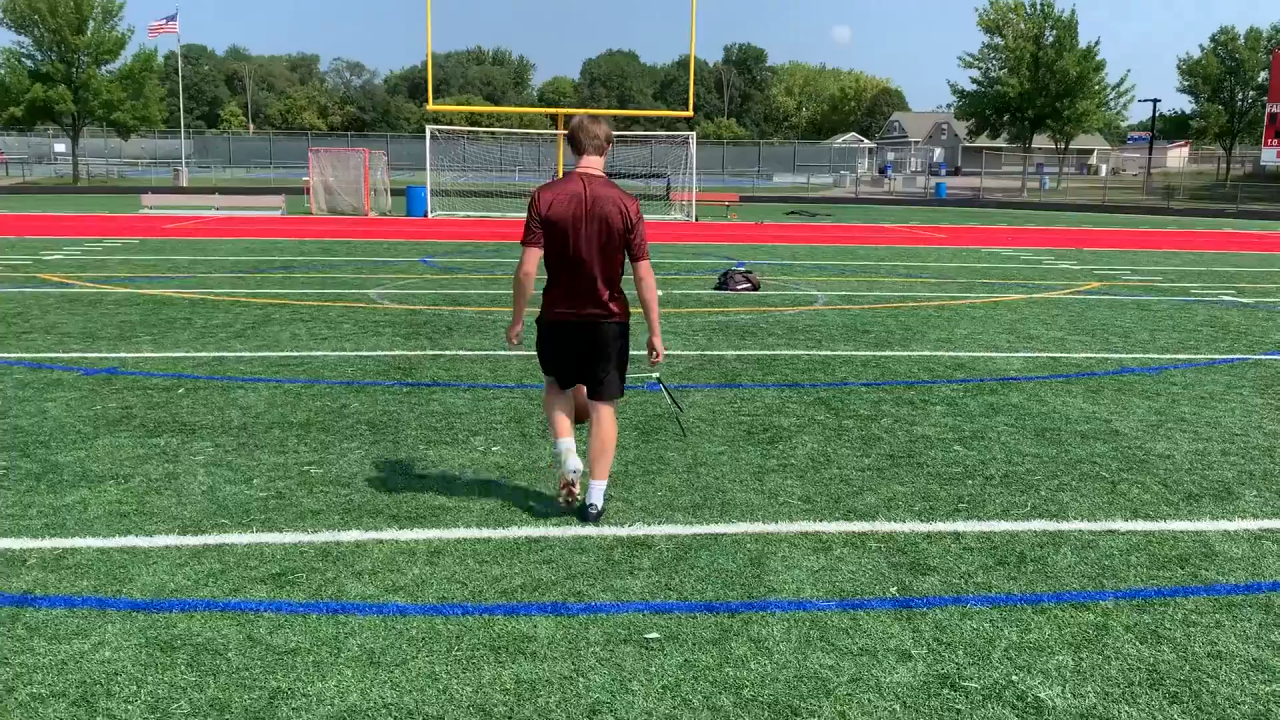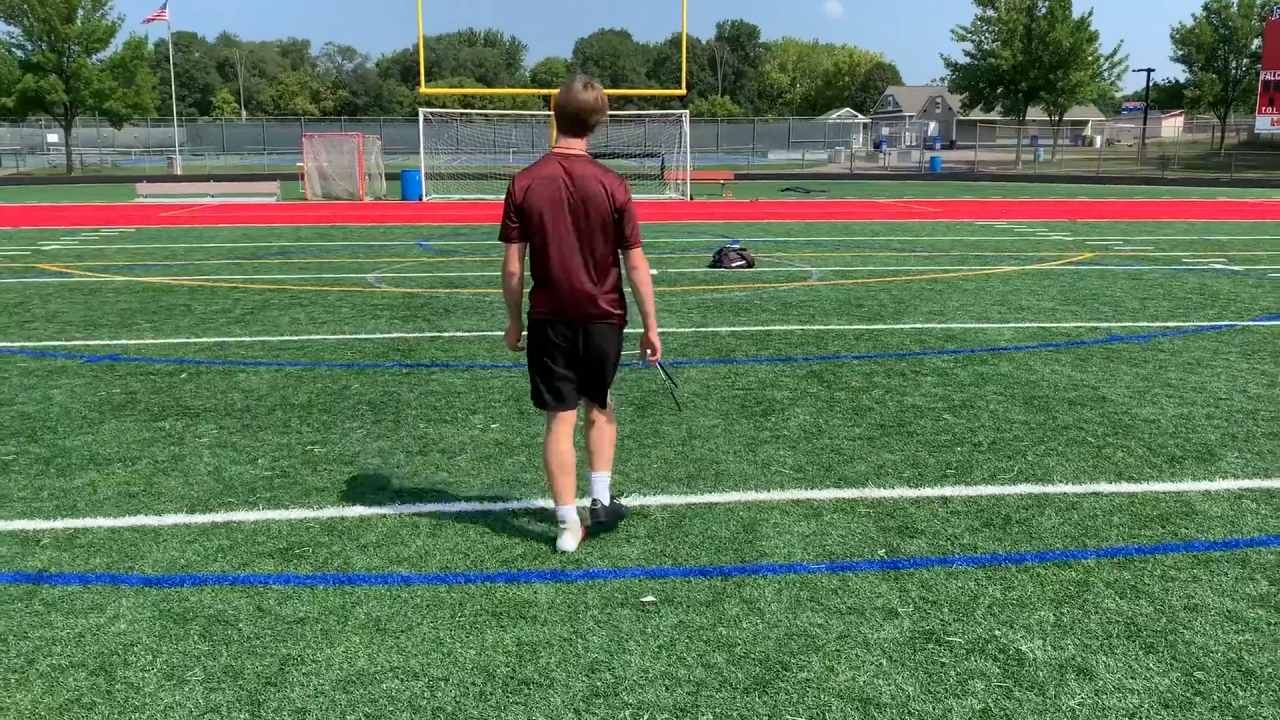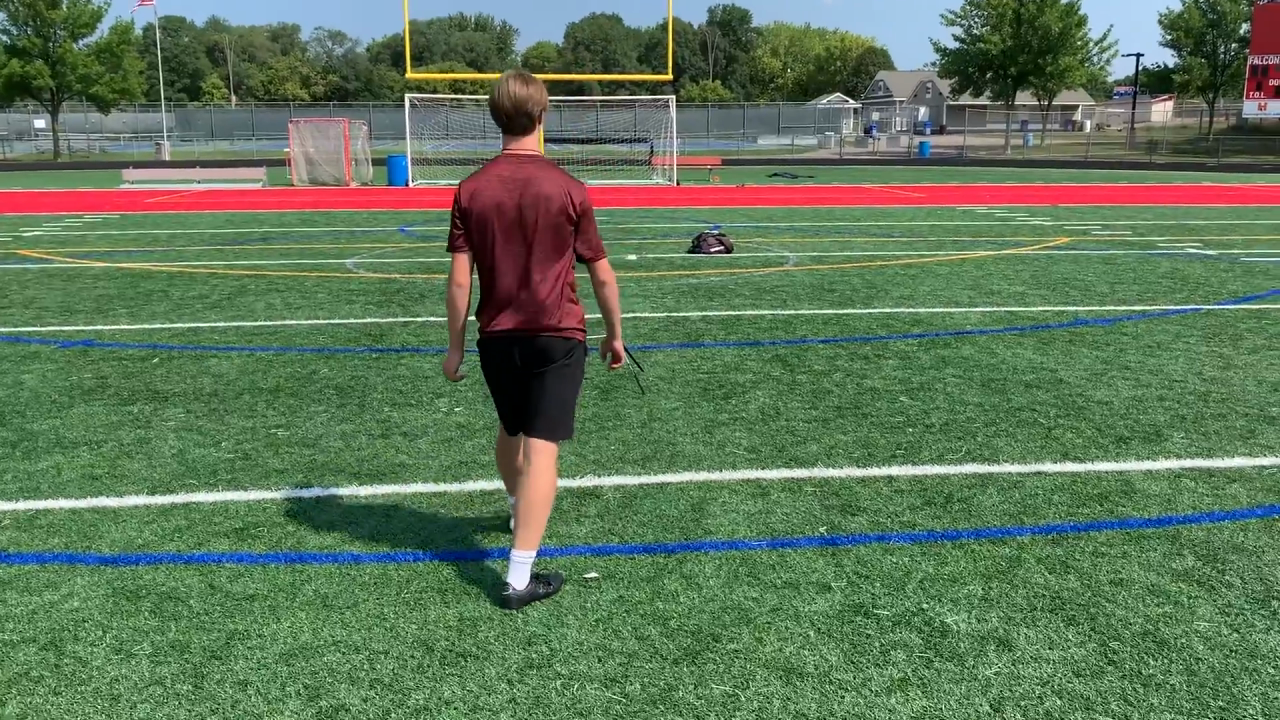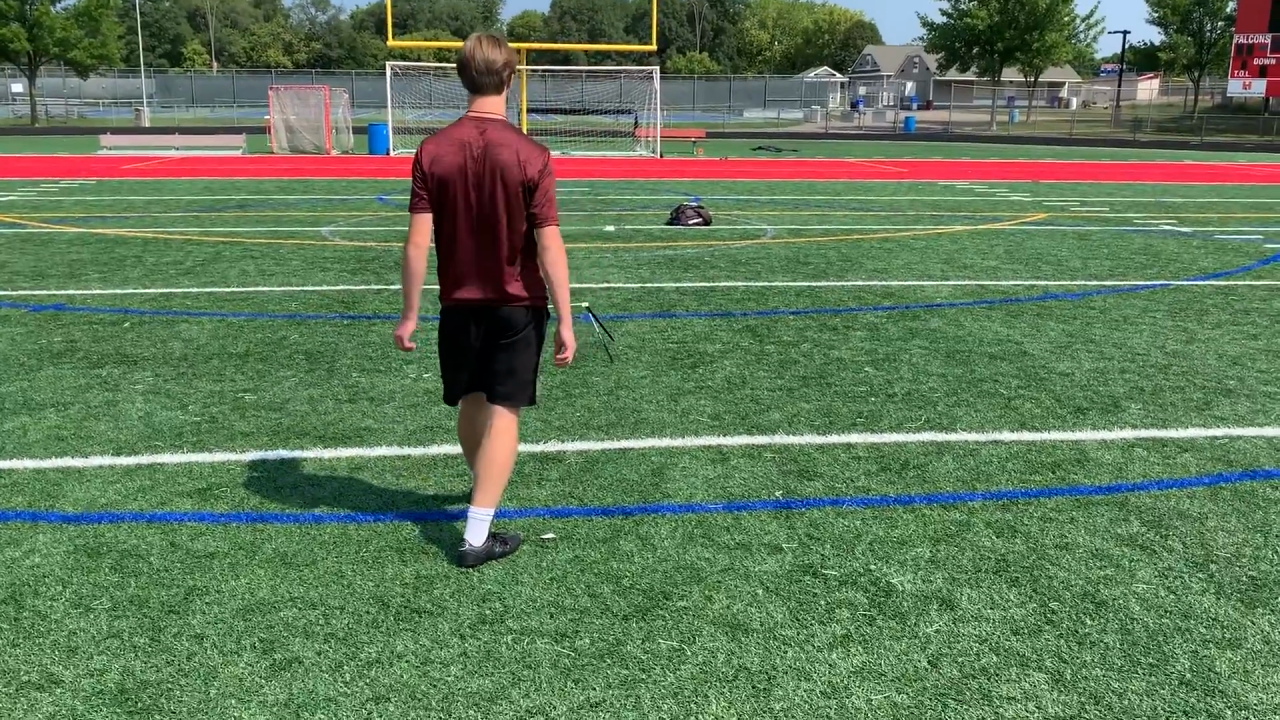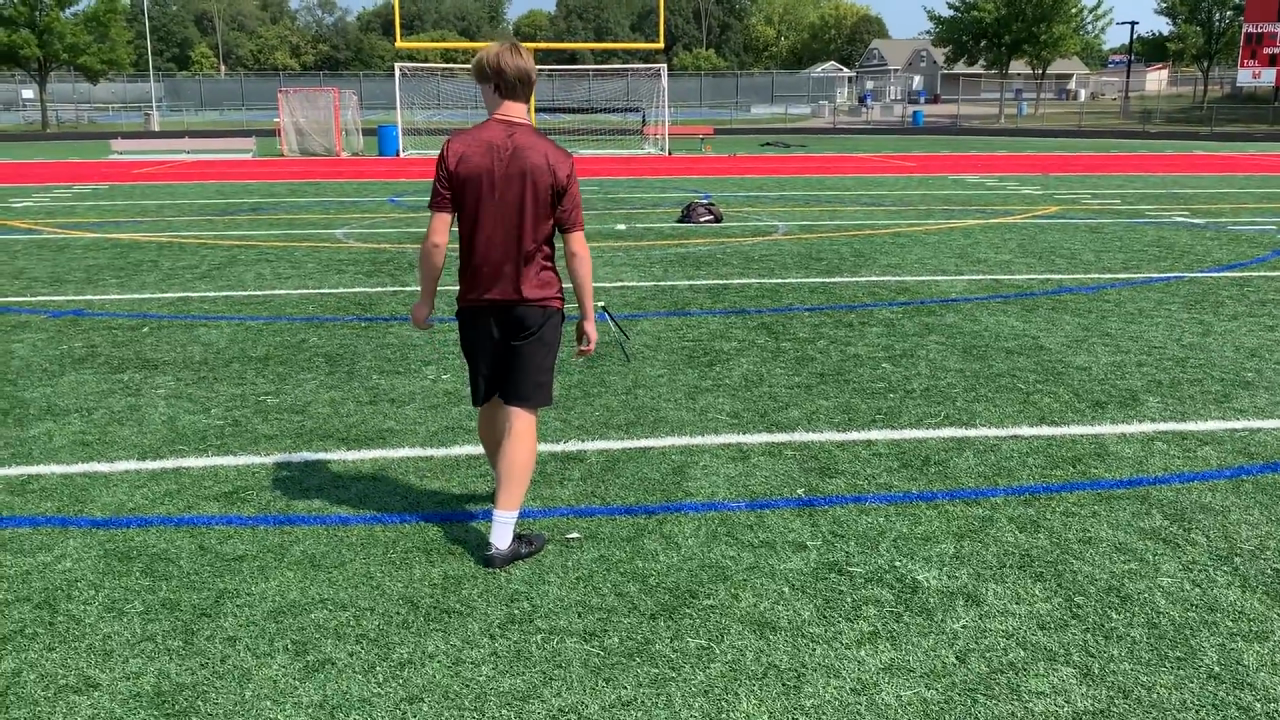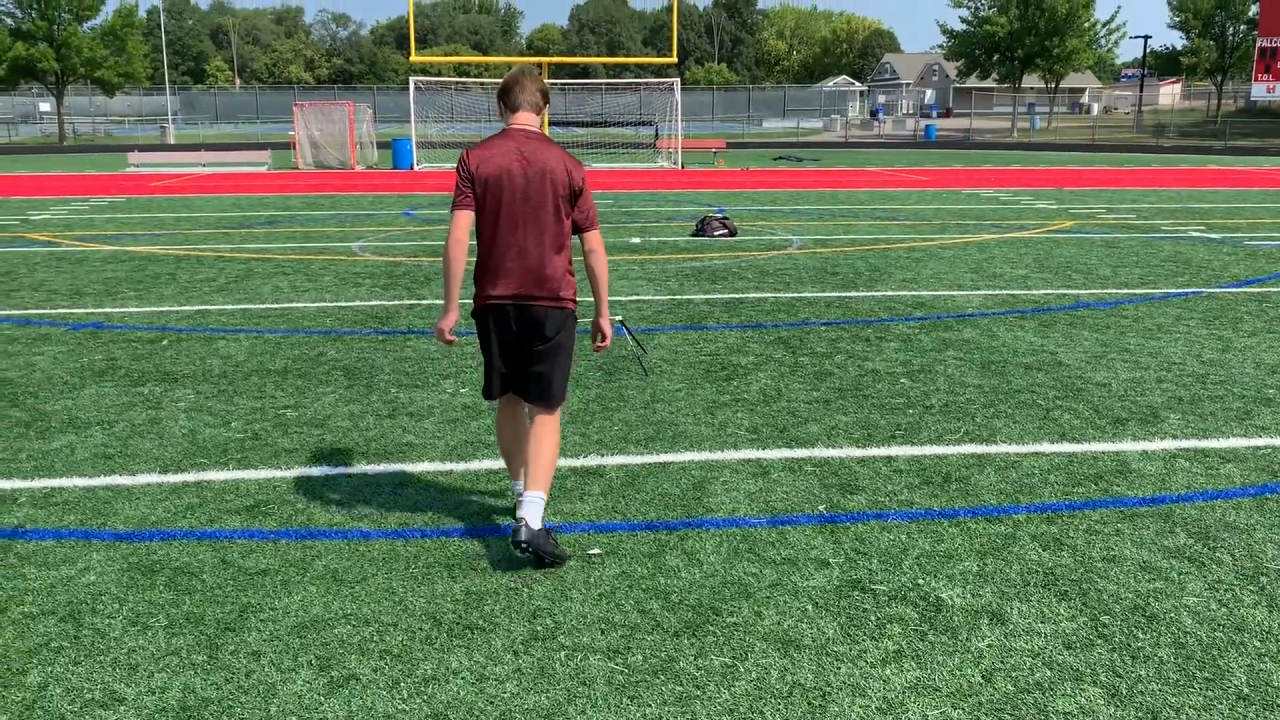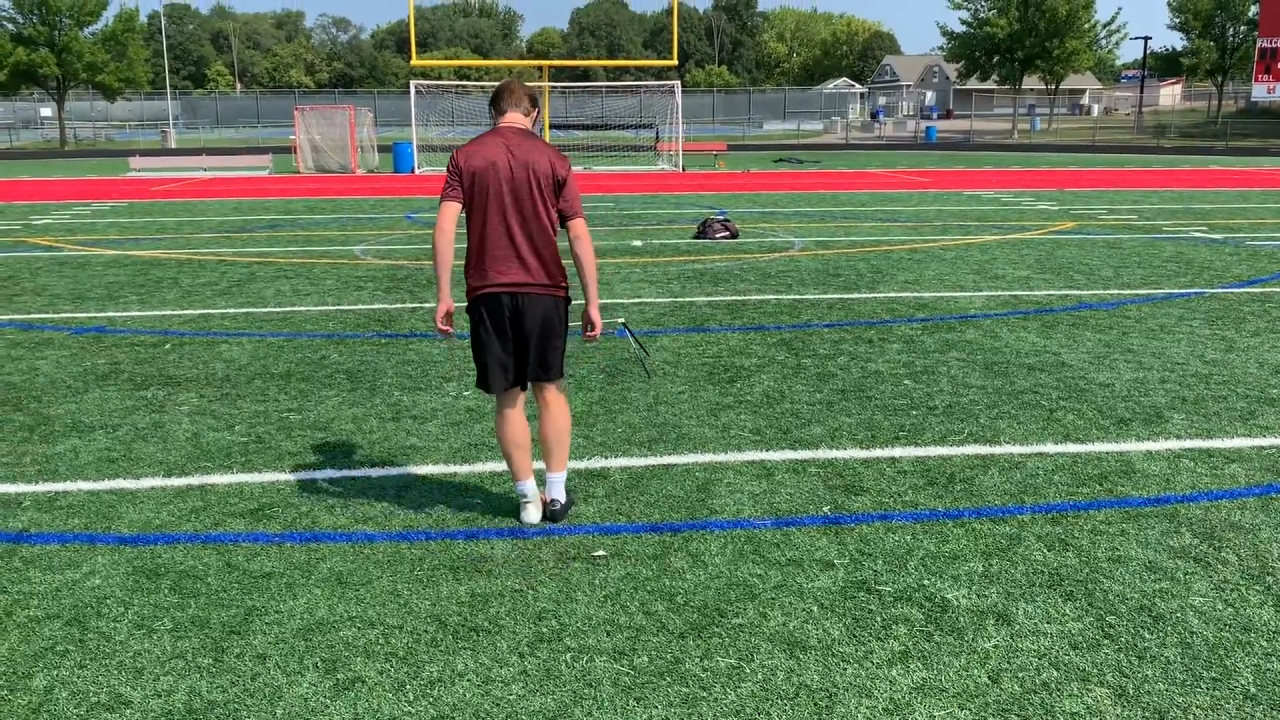
dt=0.5s
person 1, frame 1
left shoulder: (546, 197)
right shoulder: (625, 203)
left elbow: (528, 268)
right elbow: (643, 274)
left wrist: (517, 320)
right wrist: (655, 331)
left hip: (557, 318)
right hip: (609, 321)
left knee: (556, 387)
right knee: (602, 407)
left ankle: (568, 460)
right ankle: (595, 498)
person 1, frame 2
left shoulder: (524, 183)
right shoulder: (612, 185)
left elbow: (512, 266)
right elbow: (635, 263)
left wrist: (514, 322)
right wrist: (650, 325)
left hip: (547, 321)
right hip: (602, 318)
left knee: (559, 420)
right knee: (599, 407)
left ankle: (567, 525)
right ankle: (601, 496)
person 1, frame 3
left shoulder: (471, 189)
right shoulder: (568, 189)
left elbow: (459, 279)
right elbow: (602, 274)
left wrist: (455, 346)
right wrist: (615, 334)
left hip: (497, 335)
right hip: (558, 336)
left knee: (512, 429)
right knee: (542, 448)
left ankle: (520, 511)
right ankle: (518, 577)
person 1, frame 4
left shoulder: (433, 149)
right shoulder: (531, 154)
left elbow: (417, 243)
right elbow: (549, 244)
left wrist: (409, 314)
right wrist: (564, 320)
left hip: (459, 305)
right hip: (518, 306)
left knee: (471, 403)
right knee: (503, 414)
left ankle: (482, 487)
right ankle: (477, 535)
person 1, frame 5
left shoulder: (457, 149)
right shoulder: (556, 159)
left elbow: (436, 238)
right elbow: (575, 248)
left wrist: (426, 298)
right wrist: (588, 316)
left hip: (477, 304)
right hip: (536, 306)
left knee: (491, 404)
right knee: (521, 415)
left ankle: (504, 490)
right ankle: (503, 538)
person 1, frame 6
left shoulder: (476, 157)
right shoulder: (567, 164)
left elbow: (458, 238)
right elbow: (593, 246)
left wrist: (451, 306)
right wrist: (603, 311)
left hip: (495, 302)
right hip: (552, 304)
left knee: (508, 402)
right knee: (544, 414)
left ankle: (523, 497)
right ankle: (531, 519)
person 1, frame 7
left shoulder: (465, 156)
right shoulder: (552, 159)
left elbow: (444, 227)
right elbow: (578, 234)
left wrist: (443, 296)
right wrist: (592, 302)
left hip: (488, 293)
right hip: (545, 292)
left knee: (509, 399)
right knee: (550, 391)
left ankle: (529, 498)
right ankle: (555, 493)
